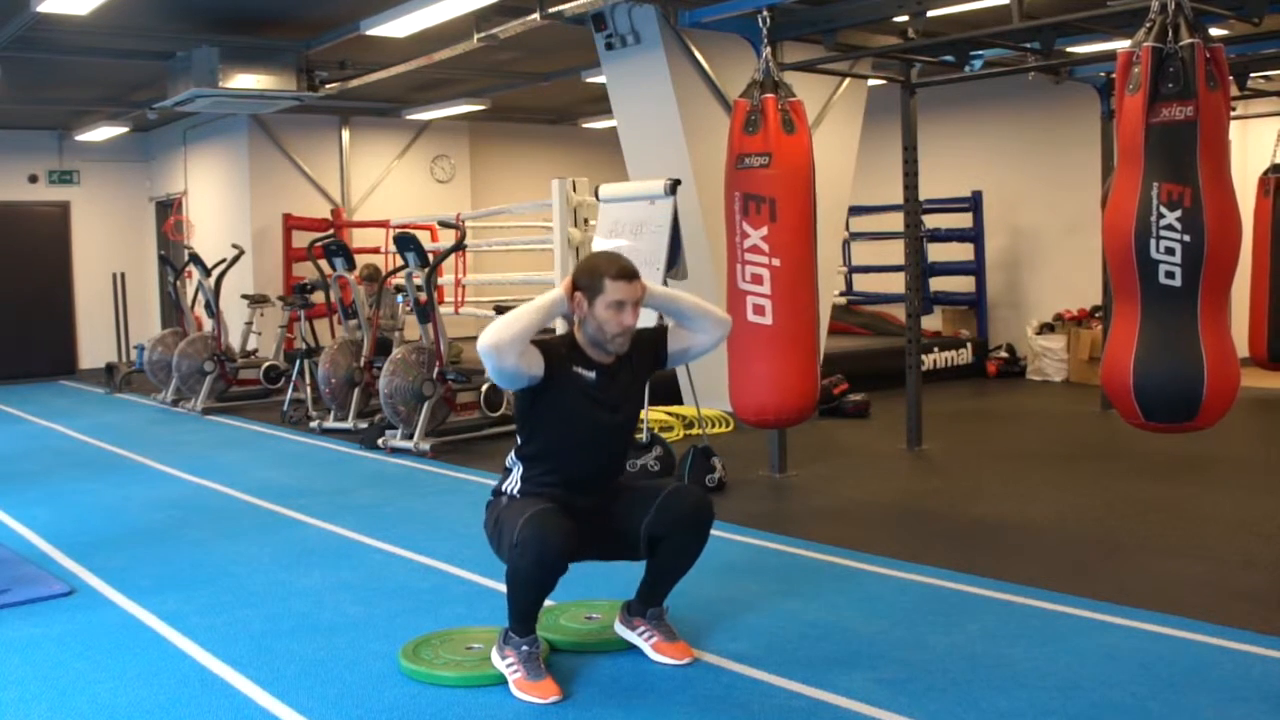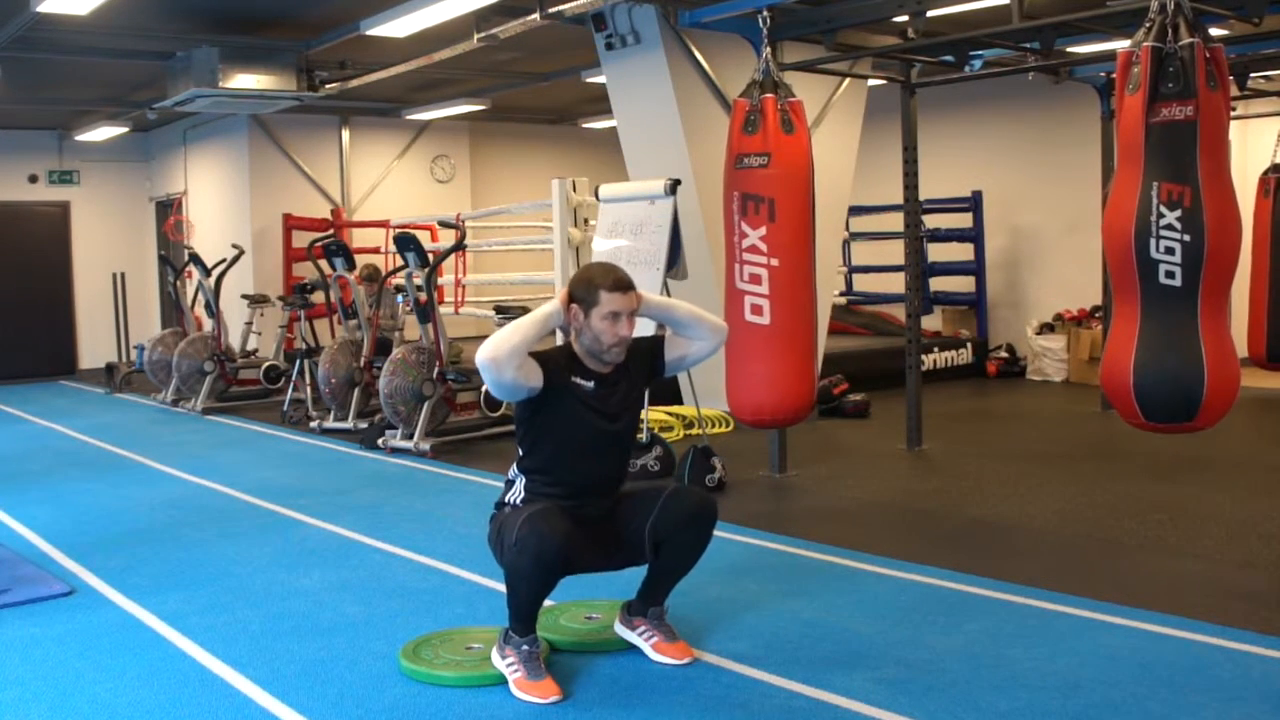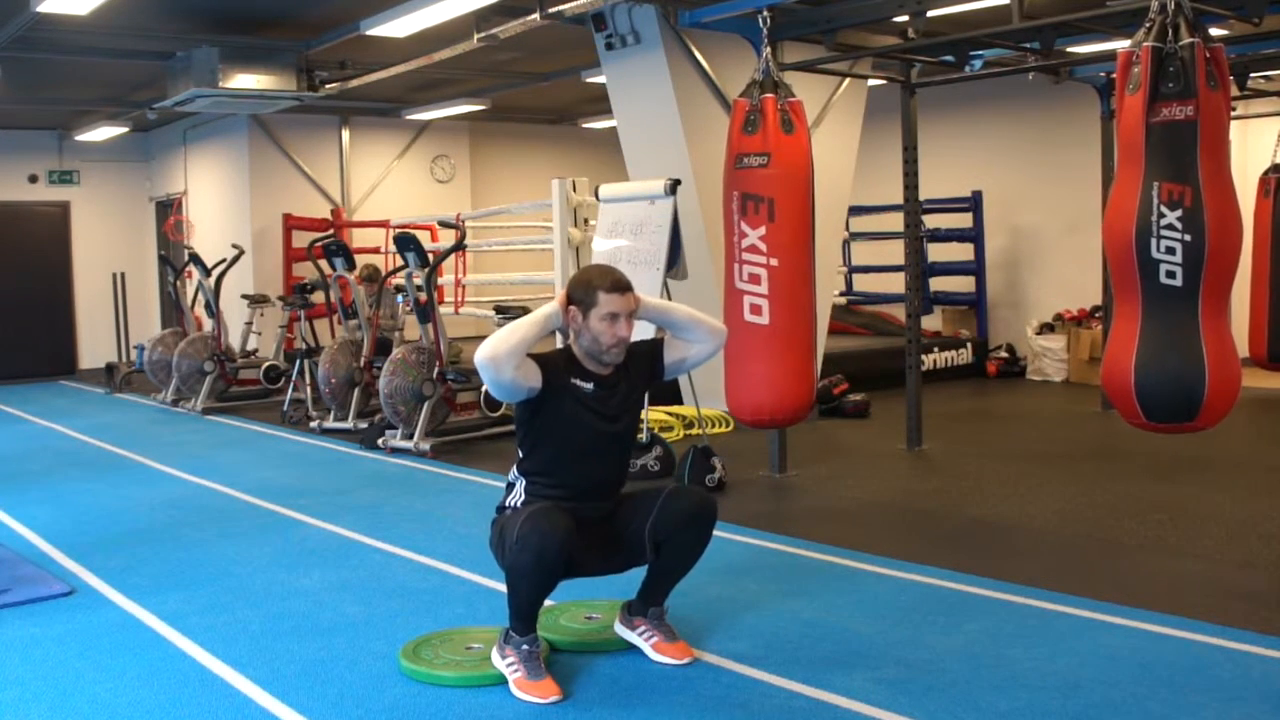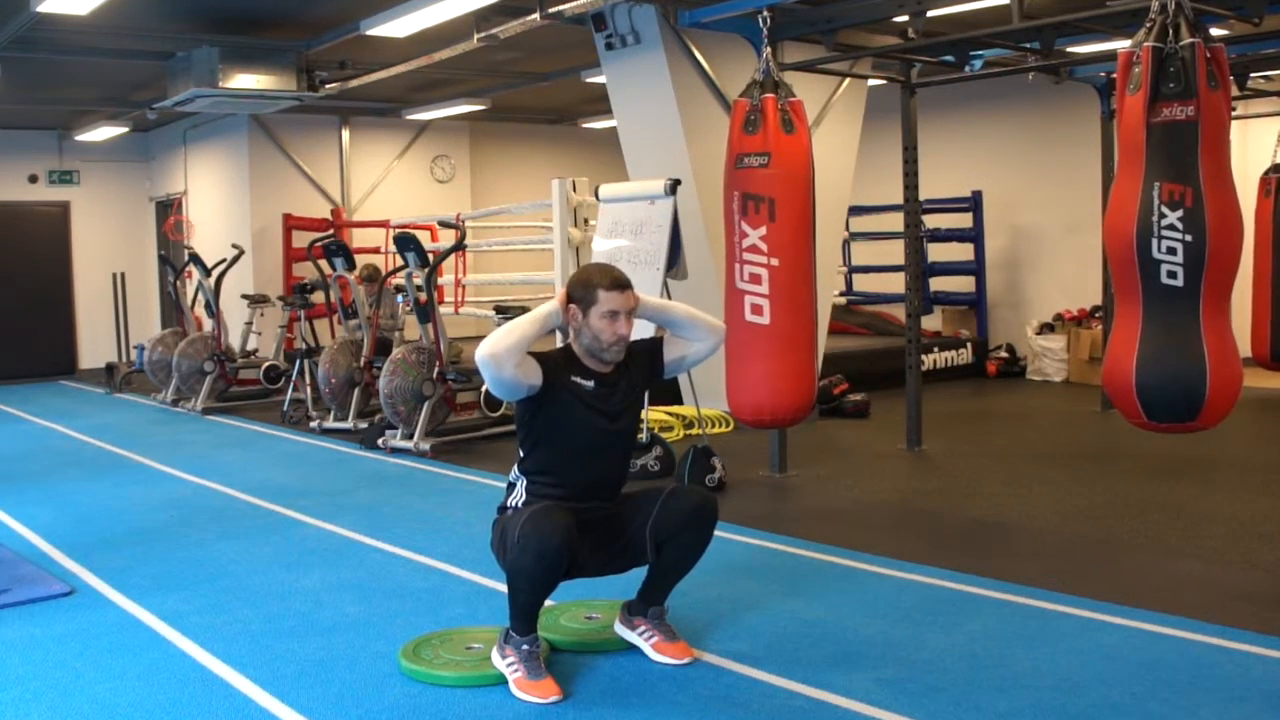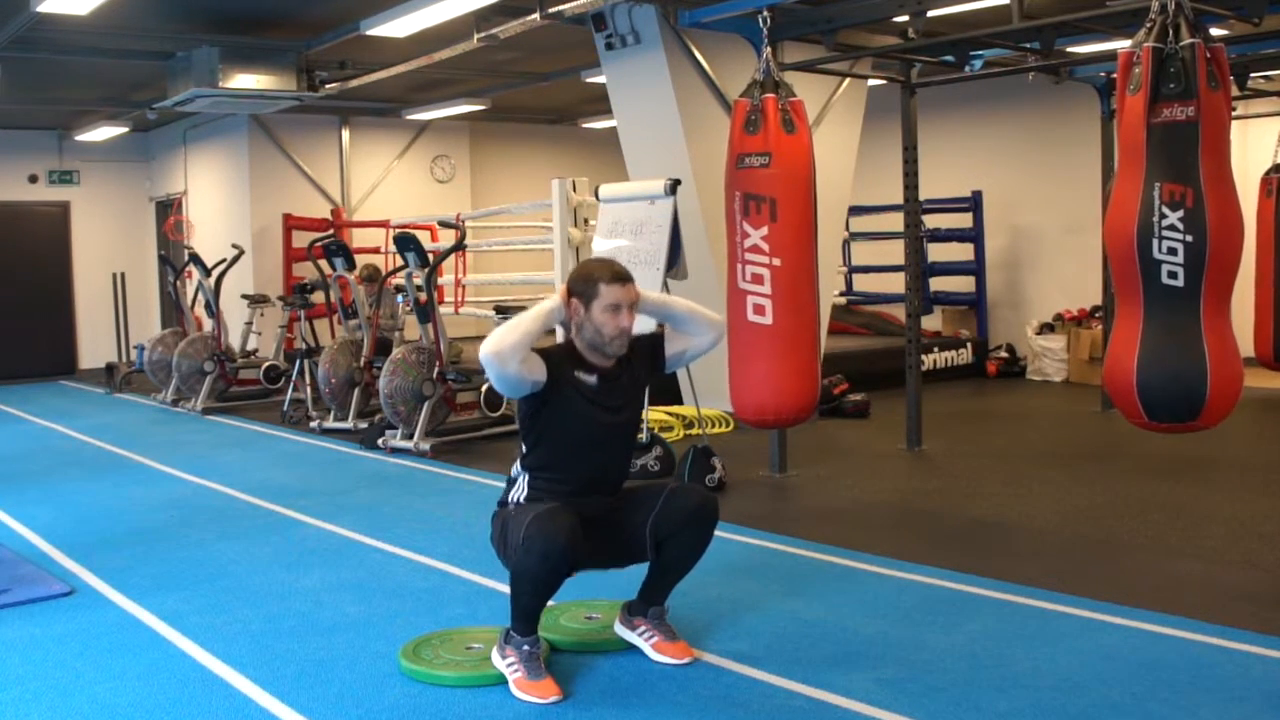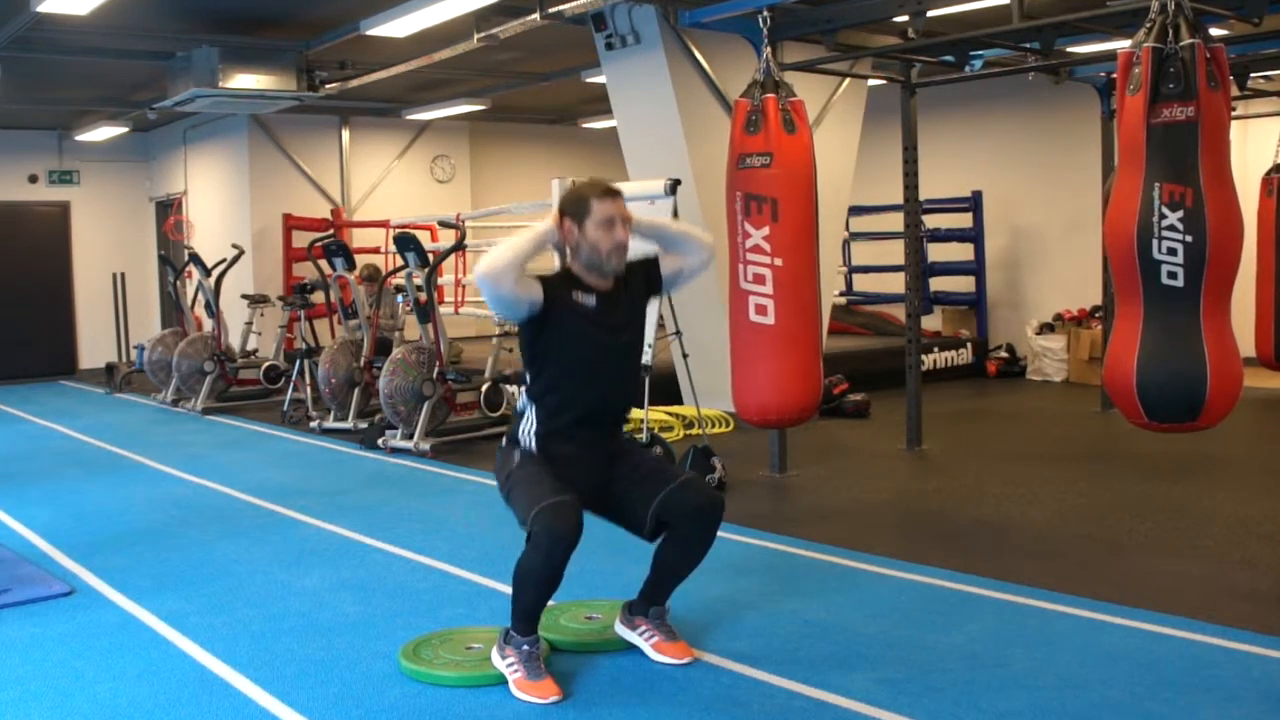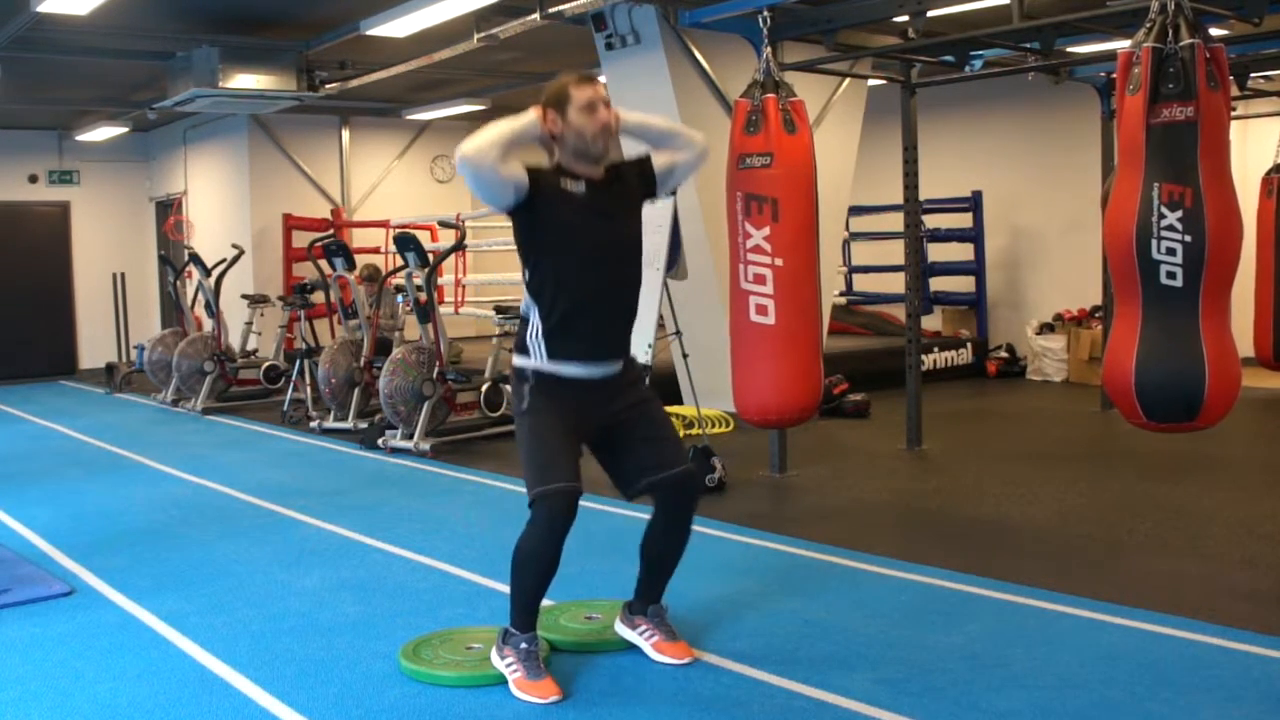
dt=0.3s
person 1, frame 1
left shoulder: (640, 350)
right shoulder: (548, 361)
left elbow: (716, 326)
right elbow: (493, 347)
left wrist: (651, 293)
right wrist: (555, 298)
left hip: (602, 505)
right hip: (527, 505)
left knee: (691, 508)
right knee: (545, 536)
left ankle: (642, 615)
right ankle: (517, 643)
person 1, frame 2
left shoulder: (638, 359)
right shoulder: (546, 372)
left elbow: (712, 333)
right elbow: (492, 361)
left wrist: (647, 302)
right wrist: (551, 311)
left hip: (606, 518)
right hip: (532, 520)
left knee: (693, 509)
right knee: (544, 534)
left ankle: (642, 615)
right ankle: (517, 643)
person 1, frame 3
left shoulder: (637, 363)
right shoulder: (546, 374)
left elbow: (711, 336)
right elbow: (490, 360)
left wrist: (645, 305)
right wrist: (550, 313)
left hip: (607, 522)
right hip: (533, 522)
left knee: (694, 509)
right knee: (546, 533)
left ankle: (643, 614)
right ankle: (517, 642)
person 1, frame 4
left shoulder: (638, 362)
right shoulder: (546, 373)
left elbow: (711, 334)
right elbow: (491, 357)
left wrist: (643, 304)
right wrist: (550, 310)
left hip: (608, 521)
right hip: (533, 524)
left knee: (696, 508)
right knee: (548, 532)
left ankle: (642, 615)
right ankle: (518, 643)
person 1, frame 5
left shoulder: (639, 357)
right shoulder: (548, 369)
left elbow: (711, 329)
right elbow: (495, 355)
left wrist: (644, 300)
right wrist: (551, 308)
left hip: (607, 515)
right hip: (533, 517)
left knee: (696, 507)
right knee: (553, 534)
left ankle: (643, 615)
right ankle: (518, 643)
person 1, frame 6
left shoulder: (635, 281)
right shoulder: (547, 294)
left elbow: (701, 250)
right elbow: (492, 279)
left wrist: (635, 223)
right wrist: (544, 232)
left hip: (608, 454)
right hip: (537, 456)
left knee: (700, 505)
right knee: (558, 527)
left ankle: (643, 614)
right ankle: (517, 642)
person 1, frame 7
left shoulder: (627, 181)
right shoulder: (537, 191)
left elbow: (693, 146)
right elbow: (471, 159)
left wrist: (625, 120)
right wrist: (528, 123)
left hip: (618, 378)
right hip: (547, 381)
left knee: (682, 486)
right knee: (556, 505)
left ankle: (643, 612)
right ankle: (517, 641)
